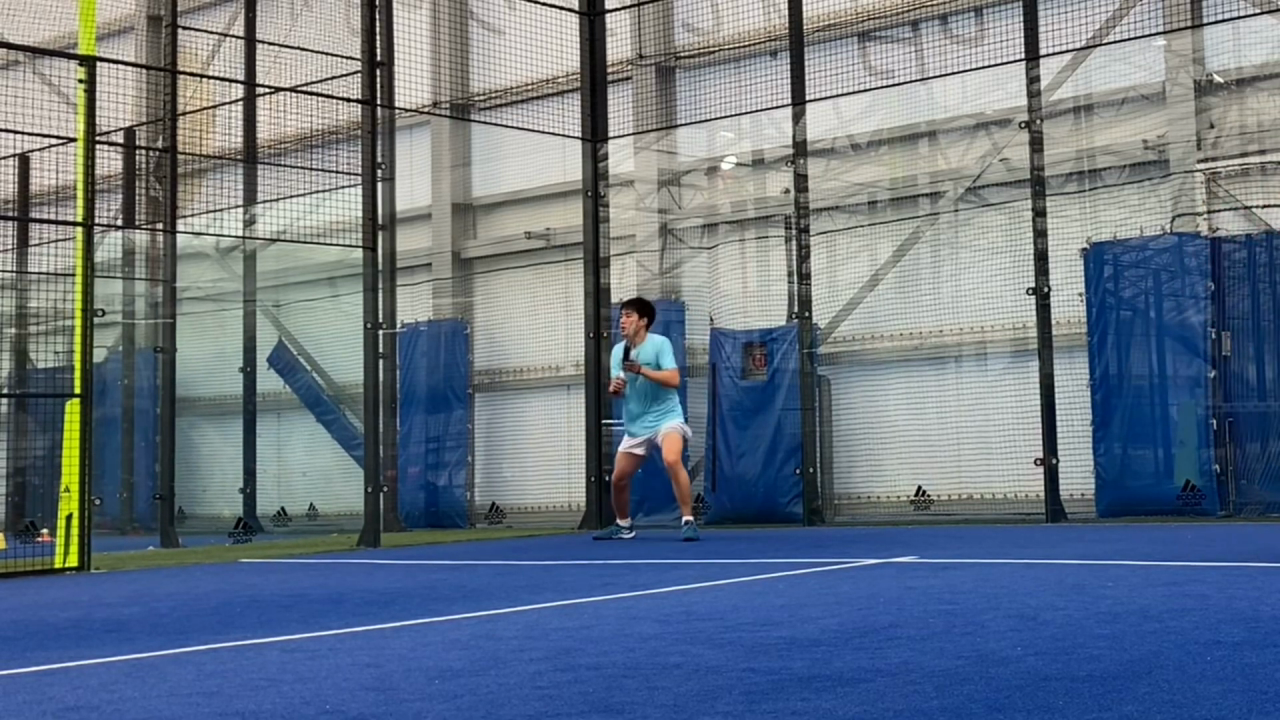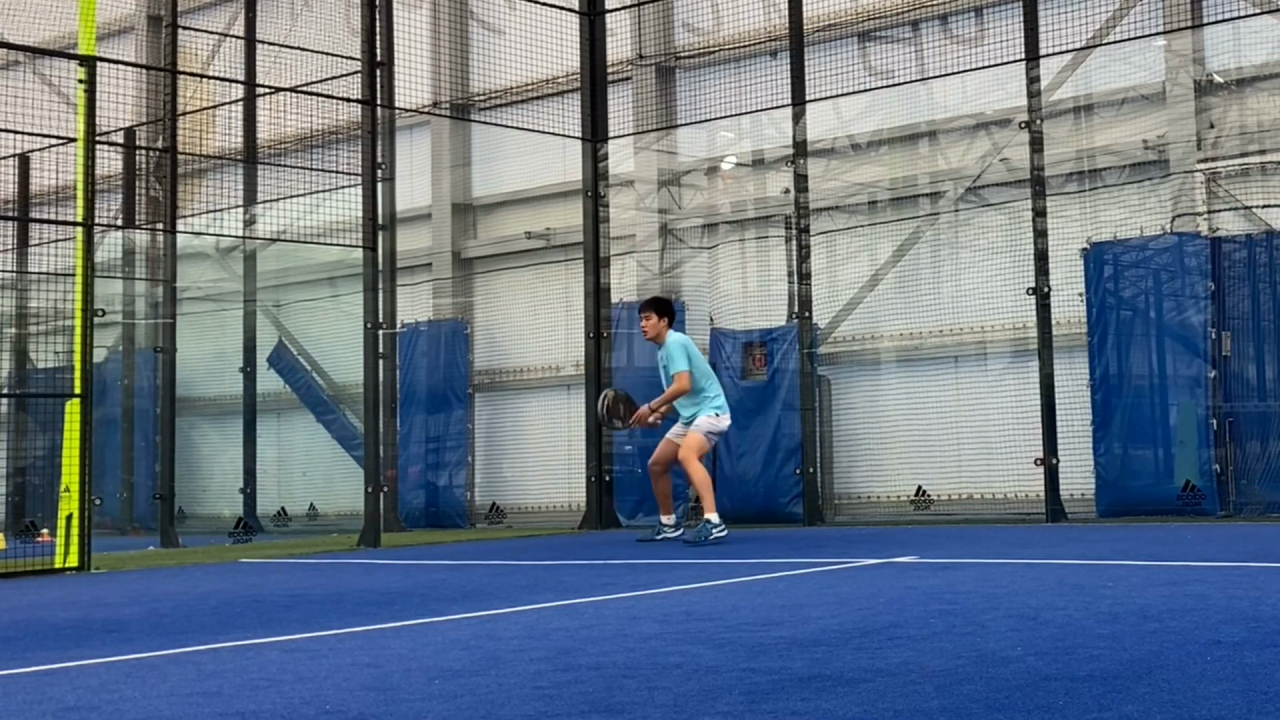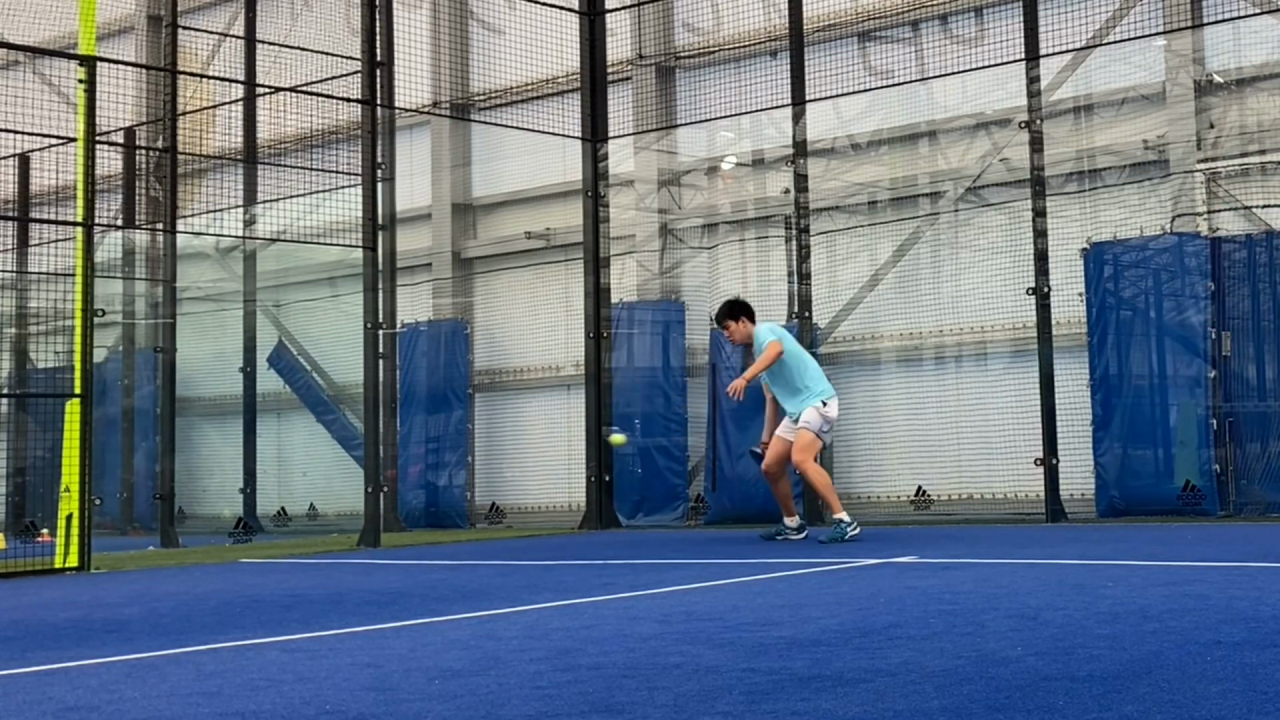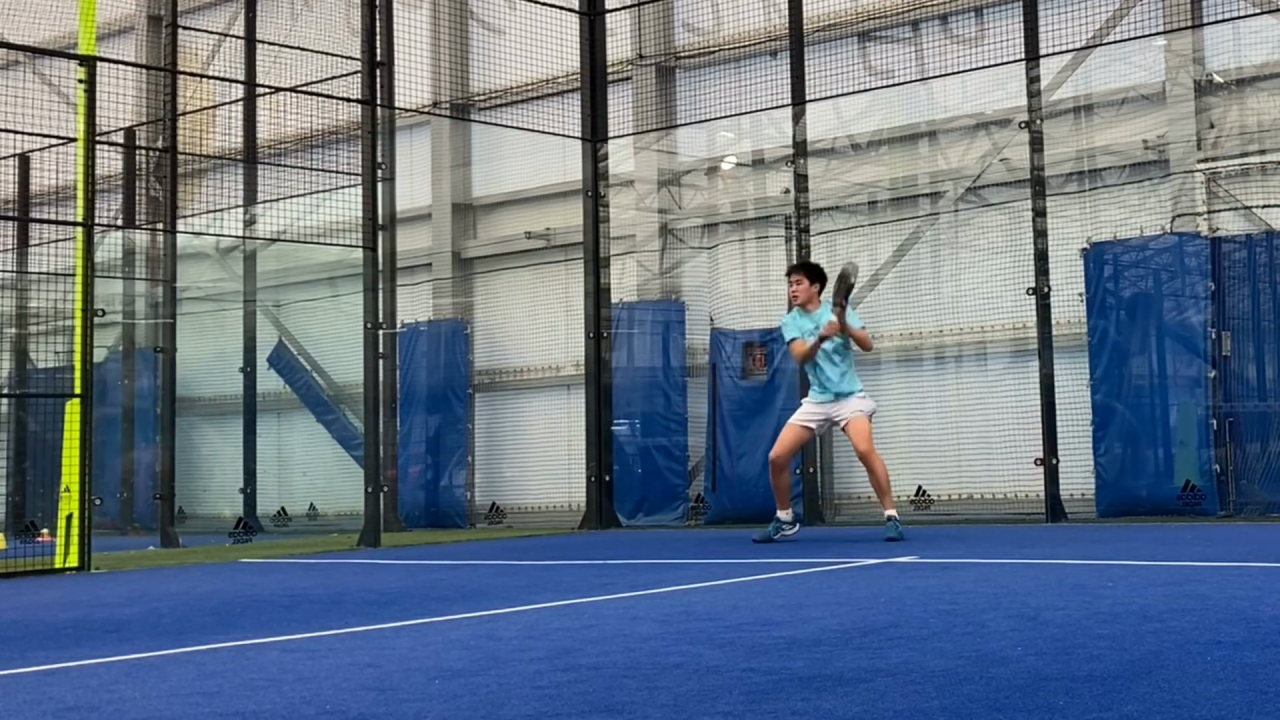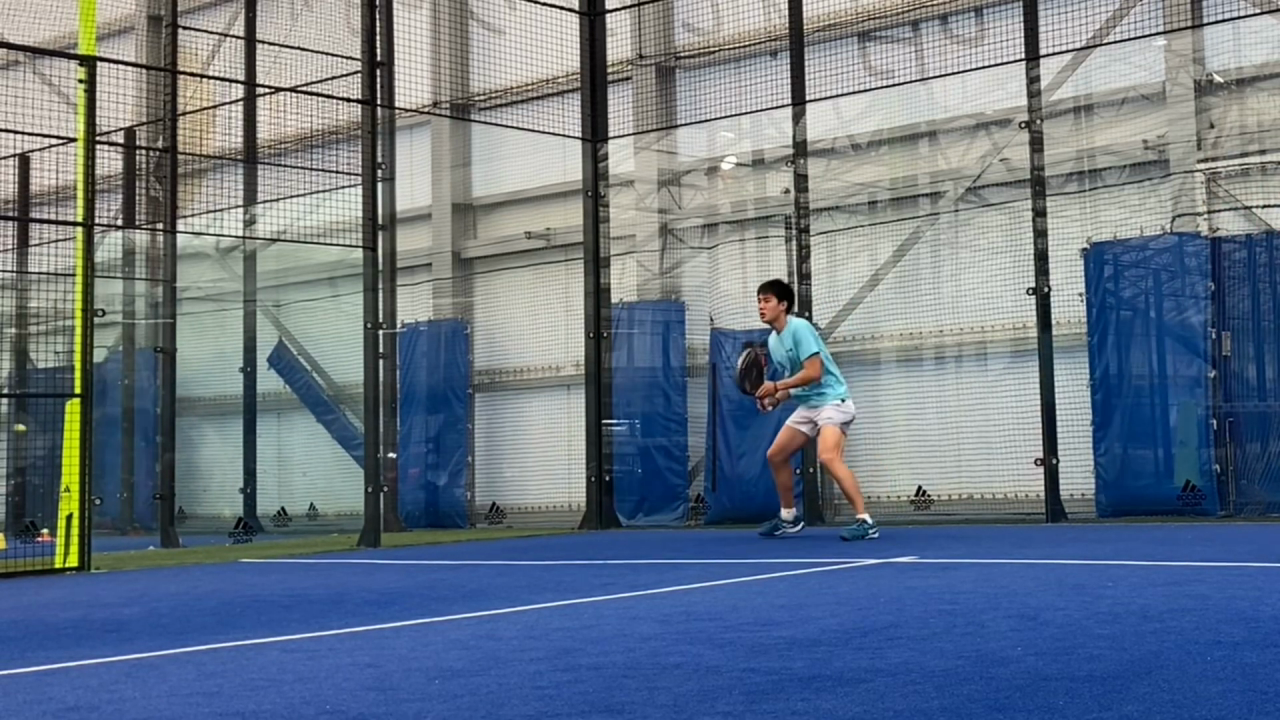
dt=0.5s
person 1, frame 1
left shoulder: (660, 344)
right shoulder: (618, 351)
left elbow: (674, 381)
right elbow: (619, 388)
left wrist: (641, 370)
right wrist: (616, 388)
left hip: (667, 419)
right hip: (636, 426)
left knee: (672, 460)
right knee: (619, 480)
left ankle: (688, 521)
right ankle: (622, 525)
person 1, frame 2
left shoulder: (675, 343)
right shoulder: (661, 348)
left elbow: (684, 385)
left wrist: (651, 407)
right wrist: (661, 413)
left hip: (711, 412)
right hip: (690, 416)
left knee: (687, 457)
right knee: (656, 465)
left ankle: (712, 522)
right ankle: (669, 525)
person 1, frame 3
left shoulder: (770, 330)
right shoulder: (758, 351)
left elbow: (776, 350)
right elbow: (772, 397)
left wrist: (744, 378)
right wrist: (767, 436)
left hip: (818, 401)
right hip: (795, 410)
left knee: (802, 459)
right knee: (770, 467)
left ankle: (843, 522)
right ankle: (793, 524)
person 1, frame 4
left shoulder: (837, 312)
right shoulder: (791, 321)
left elbow: (867, 345)
right elbow: (799, 357)
left wrist: (846, 328)
right wrist: (821, 337)
left hip: (850, 396)
right hip: (817, 400)
left knee: (864, 449)
right knee: (777, 458)
left ankle: (891, 517)
right ankle: (784, 520)
person 1, frame 5
left shoulder: (800, 328)
right shoulder: (773, 340)
left elbow: (815, 373)
left wrist: (775, 387)
right wrist: (776, 399)
left hip: (833, 400)
right hip: (810, 406)
left knee: (828, 458)
right knee: (776, 455)
left ankle: (865, 520)
right ankle: (788, 517)
